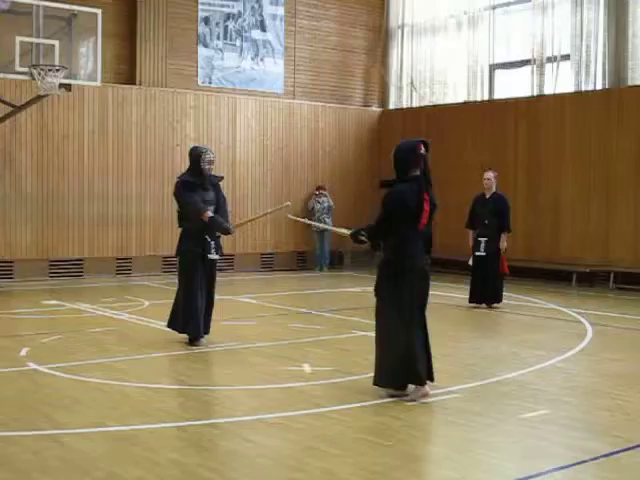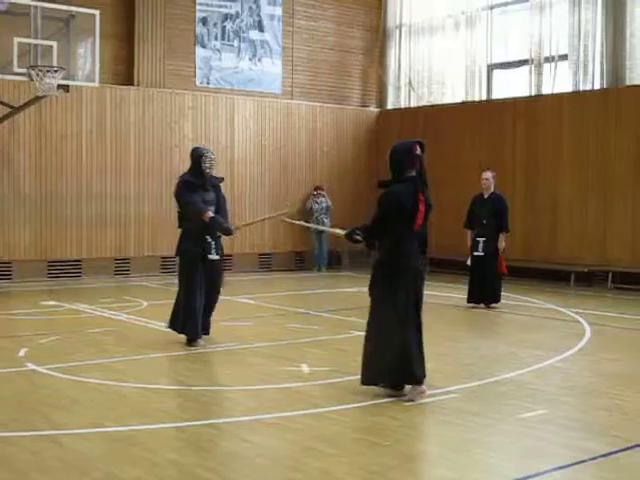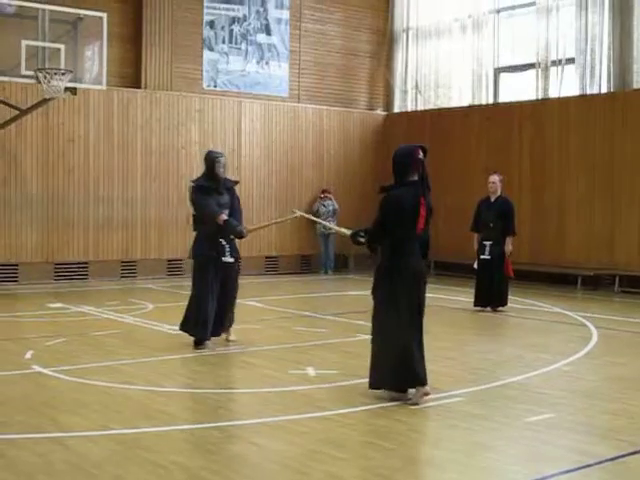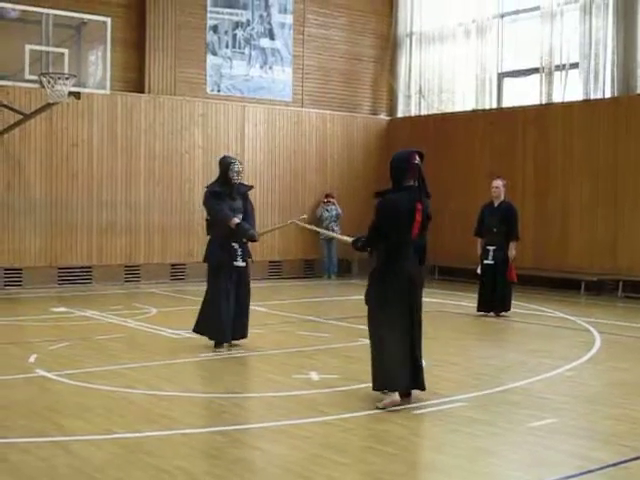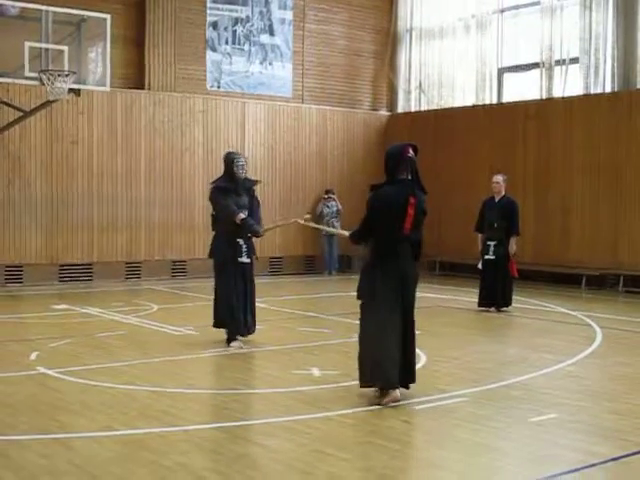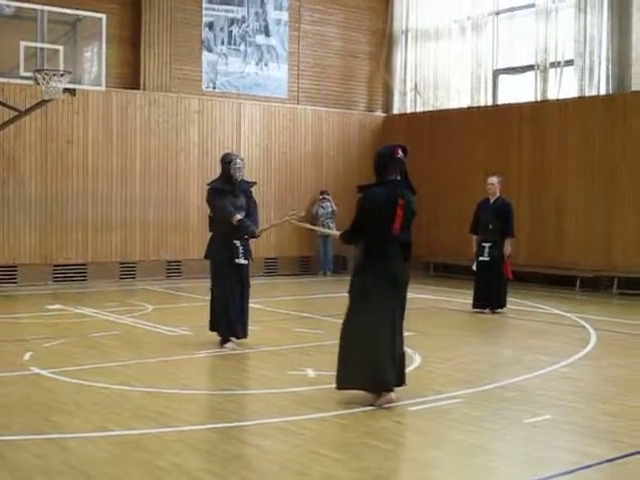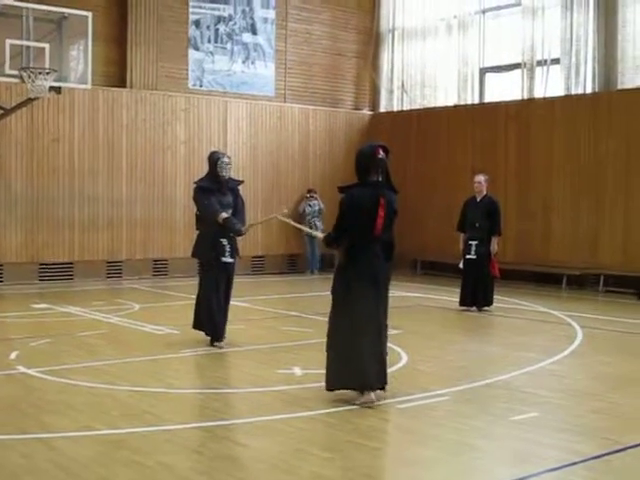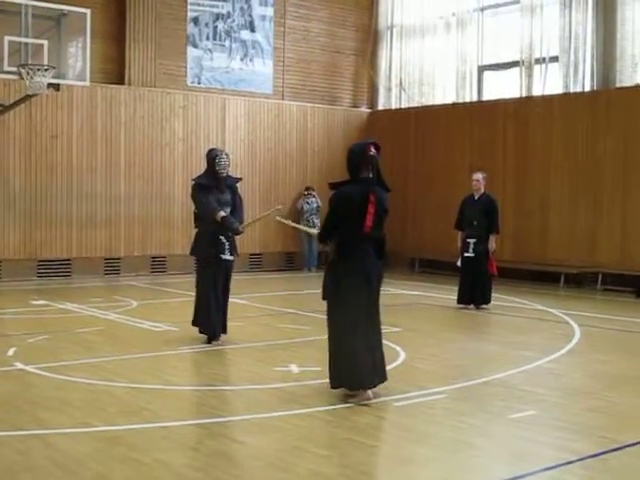
dt=0.3s
person 1, frame 1
left shoulder: (397, 193)
right shoulder: (426, 192)
left elbow: (382, 227)
left wrist: (360, 234)
right wrist: (371, 234)
left hip: (399, 264)
right hip: (419, 262)
left knee: (399, 320)
right knee: (413, 318)
left ankle: (418, 381)
right ankle: (400, 380)
person 1, frame 2
left shoulder: (393, 194)
right shoulder: (421, 193)
left elbow: (378, 228)
left wrist: (356, 233)
right wrist: (365, 233)
left hip: (395, 263)
right hip: (414, 262)
left knee: (394, 320)
right knee: (408, 318)
left ankle: (414, 380)
right ankle: (396, 380)
person 1, frame 3
left shoulder: (394, 197)
right shoulder: (424, 196)
left elbow: (379, 231)
left wrist: (360, 236)
right wrist: (370, 237)
left hip: (396, 266)
right hip: (416, 265)
left knee: (395, 322)
right knee: (410, 321)
left ankle: (417, 382)
right ankle: (400, 383)
person 1, frame 4
left shoulder: (390, 202)
right shoulder: (422, 202)
left elbow: (375, 236)
left wrist: (360, 243)
right wrist: (370, 242)
left hip: (391, 270)
right hip: (413, 270)
left knee: (387, 327)
right knee: (408, 325)
left ankle: (393, 388)
right ankle: (406, 385)
person 1, frame 5
left shoulder: (382, 195)
right shoulder: (418, 196)
left elbow: (367, 230)
right elbow: (413, 230)
left wrist: (355, 237)
left hip: (384, 266)
right hip: (408, 266)
left knee: (380, 323)
right knee: (401, 321)
left ankle: (389, 385)
right ankle: (398, 380)
person 1, frame 6
left shoulder: (372, 197)
right shoulder: (407, 197)
left elbow: (356, 231)
right elbow: (404, 231)
left wrist: (345, 236)
left hip: (375, 267)
right hip: (398, 267)
left knee: (370, 324)
right knee: (391, 323)
left ankle: (384, 386)
right ankle: (387, 381)
person 1, frame 7
left shoulder: (353, 197)
right shoulder: (389, 198)
left elbow: (339, 233)
right elbow: (384, 232)
left wrist: (329, 240)
left hip: (356, 267)
right hip: (380, 266)
left knee: (354, 325)
right knee: (374, 323)
left ankle: (366, 387)
right ankle: (372, 381)
person 1, frame 8
left shoulder: (343, 194)
right shoulder: (380, 195)
left elbow: (328, 231)
right elbow: (376, 229)
left wrist: (324, 238)
left hip: (347, 265)
right hip: (372, 264)
left knee: (348, 323)
right knee: (366, 320)
left ankle: (361, 384)
right ankle: (365, 379)
person 2, frame 1
left shoulder: (214, 183)
right shoulder: (184, 185)
left elbow: (221, 206)
right elbow: (197, 208)
left wrist: (223, 224)
right wrist: (217, 222)
left hip: (210, 240)
right hip: (192, 241)
left knee: (207, 286)
right knee: (193, 287)
left ankle: (198, 329)
right ankle: (194, 332)
person 2, frame 2
left shoulder: (214, 184)
right shoulder: (185, 186)
left elbow: (221, 207)
right elbow: (198, 208)
left wrist: (223, 225)
right wrist: (217, 223)
left hip: (211, 240)
right hip: (193, 241)
left knee: (212, 285)
right knee: (193, 287)
left ankle: (200, 328)
right ankle: (192, 333)
person 2, frame 3
left shoulder: (229, 187)
right shoulder: (200, 189)
left elbow: (236, 210)
right elbow: (212, 211)
left wrist: (237, 227)
right wrist: (231, 225)
left hip: (226, 243)
right hip: (207, 244)
left knee: (228, 288)
right knee: (205, 290)
left ankle: (224, 326)
right ankle: (200, 336)
person 2, frame 4
left shoulder: (243, 192)
right shoulder: (213, 194)
left elbow: (249, 215)
right elbow: (224, 215)
left wrist: (249, 231)
right wrist: (243, 229)
left hip: (239, 247)
right hip: (220, 248)
left knee: (240, 291)
right knee: (220, 292)
left ankle: (232, 334)
right ankle: (220, 337)
person 2, frame 5
left shoulder: (248, 188)
right shoulder: (219, 190)
left elbow: (255, 210)
right elbow: (230, 211)
left wrist: (254, 226)
right wrist: (248, 224)
left hip: (244, 243)
right hip: (225, 244)
left knee: (245, 287)
right knee: (229, 289)
left ankle: (239, 329)
right ankle: (233, 334)
person 2, frame 6
left shoulder: (245, 189)
right shoulder: (216, 191)
left elbow: (252, 211)
right elbow: (226, 212)
left wrist: (251, 228)
right wrist: (243, 224)
left hip: (241, 245)
right hip: (222, 245)
left knee: (240, 289)
right knee: (224, 290)
left ankle: (233, 330)
right ankle: (226, 335)
person 2, frame 7
left shoulder: (233, 188)
right shoulder: (203, 189)
left elbow: (239, 210)
right elbow: (212, 210)
left wrist: (238, 225)
right wrist: (229, 222)
left hip: (228, 243)
right hip: (210, 244)
left knee: (224, 288)
right knee: (212, 288)
left ankle: (217, 331)
right ankle: (215, 334)
person 2, frame 8
left shoulder: (231, 185)
right shoulder: (201, 187)
left elbow: (238, 208)
right elbow: (210, 208)
left wrist: (235, 224)
right wrist: (227, 221)
left hip: (226, 241)
right hip: (208, 241)
left knee: (222, 287)
right knee: (209, 286)
left ankle: (215, 328)
right ankle: (212, 331)
person 3, frame 1
left shoulder: (501, 200)
right shoulder: (478, 199)
left elbow: (505, 223)
right elbow: (471, 221)
left wrist: (503, 240)
right wrist: (471, 238)
left hip: (494, 240)
right hip: (479, 240)
left knee: (493, 270)
right knee: (478, 269)
left ankle: (491, 299)
right ankle: (478, 298)
person 3, frame 2
left shoulder: (499, 200)
right shoulder: (476, 199)
left elbow: (503, 223)
right elbow: (470, 221)
left wrist: (502, 240)
right wrist: (469, 238)
left hip: (492, 240)
right hip: (477, 240)
left knee: (492, 270)
right knee: (476, 269)
left ankle: (489, 299)
right ankle: (476, 298)
person 3, frame 3
left shoulder: (506, 203)
right shoulder: (482, 203)
left elbow: (510, 227)
right elbow: (476, 224)
left wrist: (508, 244)
right wrist: (476, 242)
left hip: (499, 244)
right hip: (484, 243)
left knee: (498, 273)
right knee: (483, 273)
left ankle: (496, 303)
right ankle: (483, 302)
person 3, frame 4
left shoulder: (509, 208)
right shoulder: (486, 208)
left elbow: (513, 232)
right elbow: (479, 229)
left wrist: (512, 249)
right wrist: (479, 247)
left hip: (502, 249)
right hip: (487, 248)
left knee: (501, 278)
right knee: (486, 278)
left ankle: (499, 308)
right ankle: (486, 307)
person 3, frame 5
left shoulder: (510, 203)
right shoulder: (487, 203)
left elbow: (514, 227)
right elbow: (480, 224)
left wrist: (512, 244)
right wrist: (480, 242)
left hip: (503, 243)
right hip: (488, 243)
left knee: (503, 274)
right knee: (487, 273)
left ankle: (500, 303)
right ankle: (487, 302)
person 3, frame 6
left shoulder: (505, 205)
right shoulder: (481, 204)
left elbow: (509, 228)
right elbow: (475, 226)
left wrist: (507, 246)
right wrist: (475, 243)
left hip: (498, 245)
right hip: (483, 244)
left knee: (497, 275)
right knee: (482, 274)
left ankle: (495, 304)
right ankle: (482, 303)
person 3, frame 7
left shoulder: (492, 203)
right shoulder: (468, 203)
left elbow: (496, 226)
right elbow: (462, 224)
left wrist: (494, 244)
right wrist: (462, 242)
left hip: (485, 243)
right hip: (470, 243)
left knee: (484, 273)
right knee: (468, 272)
left ankle: (482, 302)
right ankle: (469, 301)
person 3, frame 8
left shoulder: (489, 201)
right shoulder: (466, 201)
left elbow: (494, 225)
right elbow: (460, 222)
left wrist: (492, 242)
right wrist: (459, 240)
left hip: (483, 241)
right hip: (468, 241)
left knee: (482, 271)
right knee: (466, 270)
left ankle: (480, 300)
right ankle: (467, 299)
